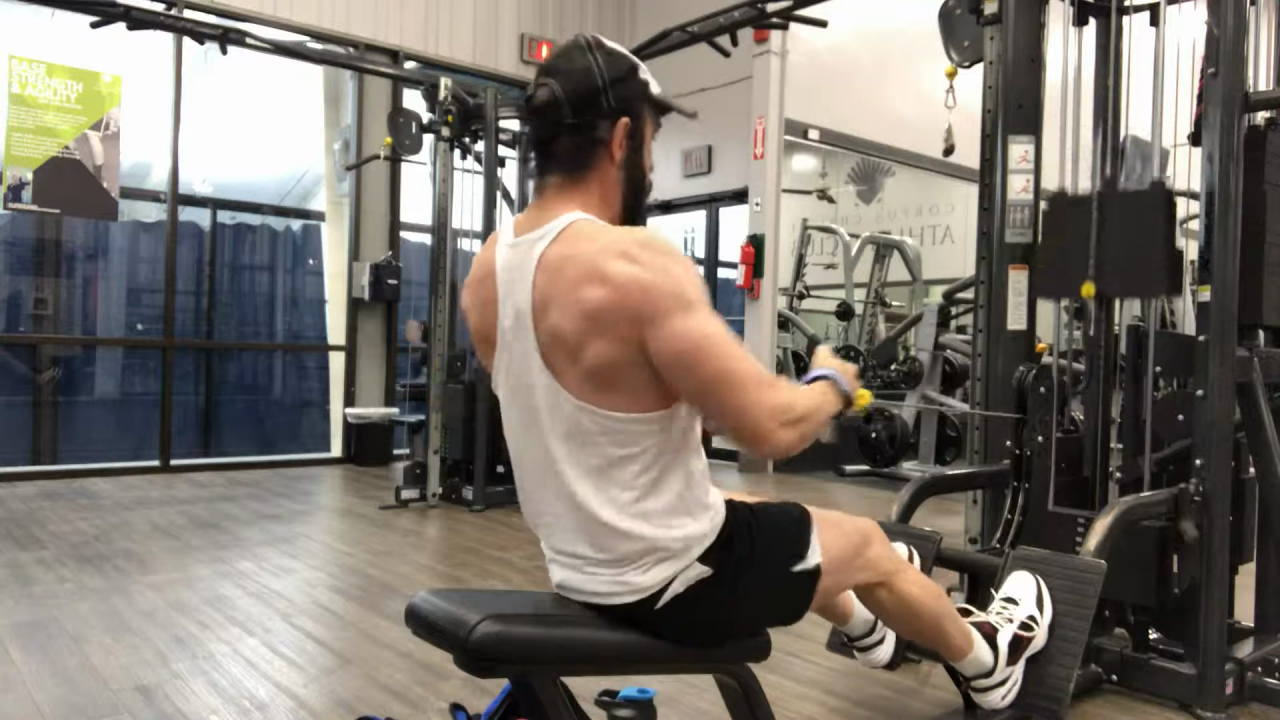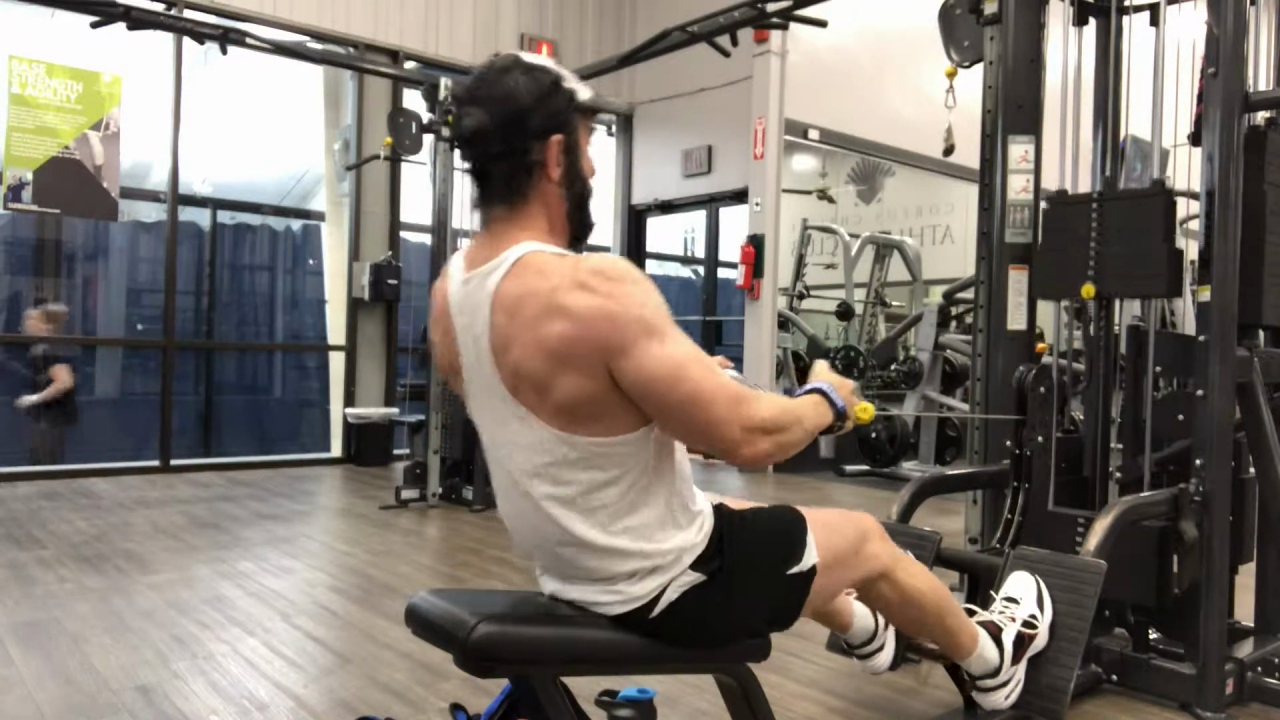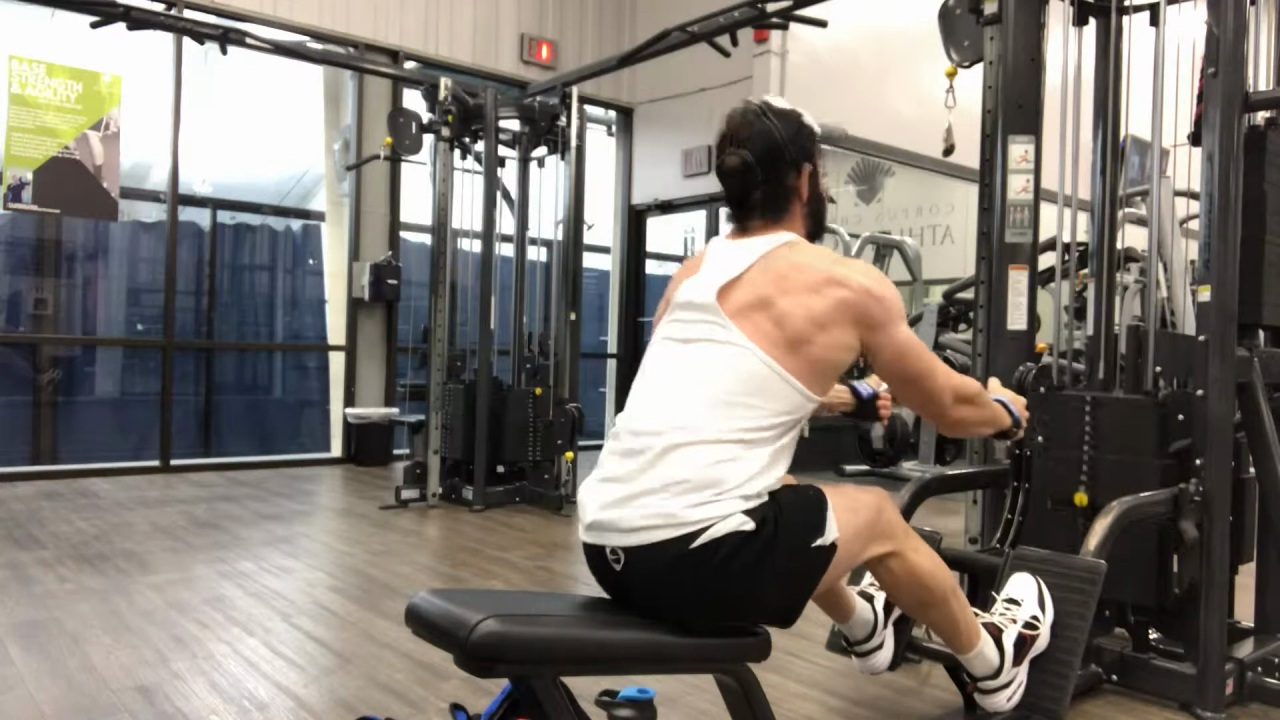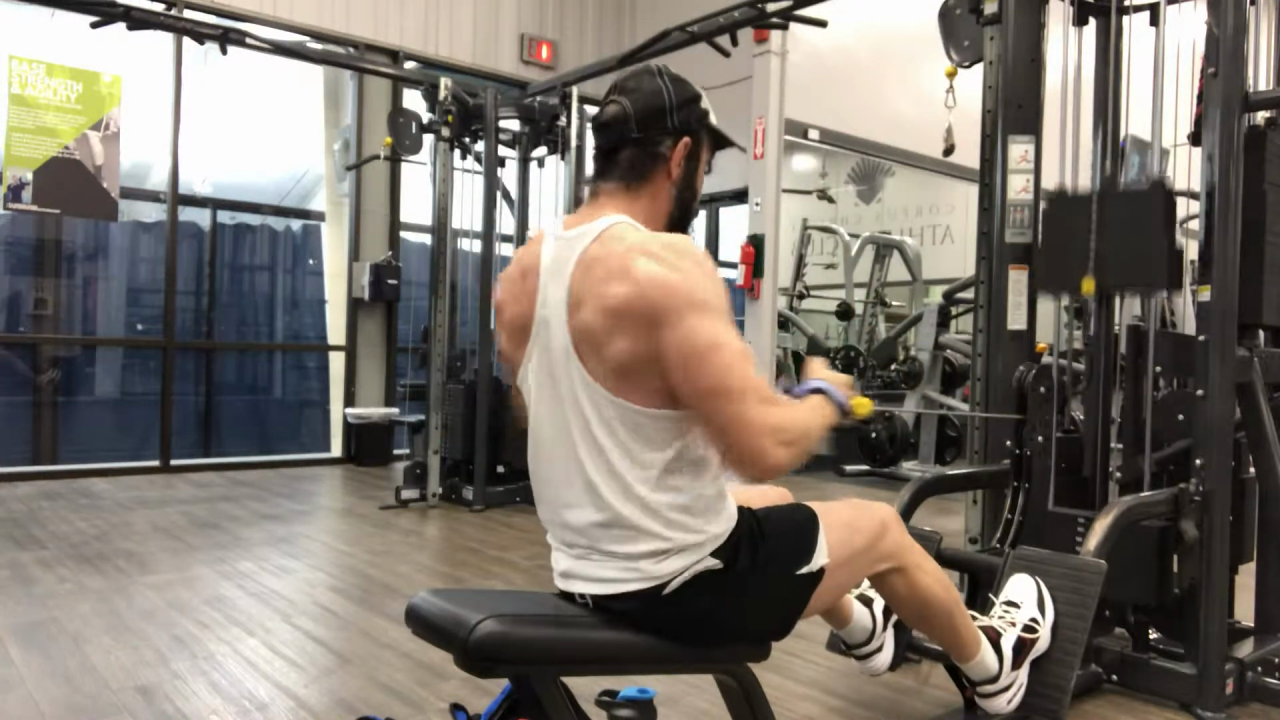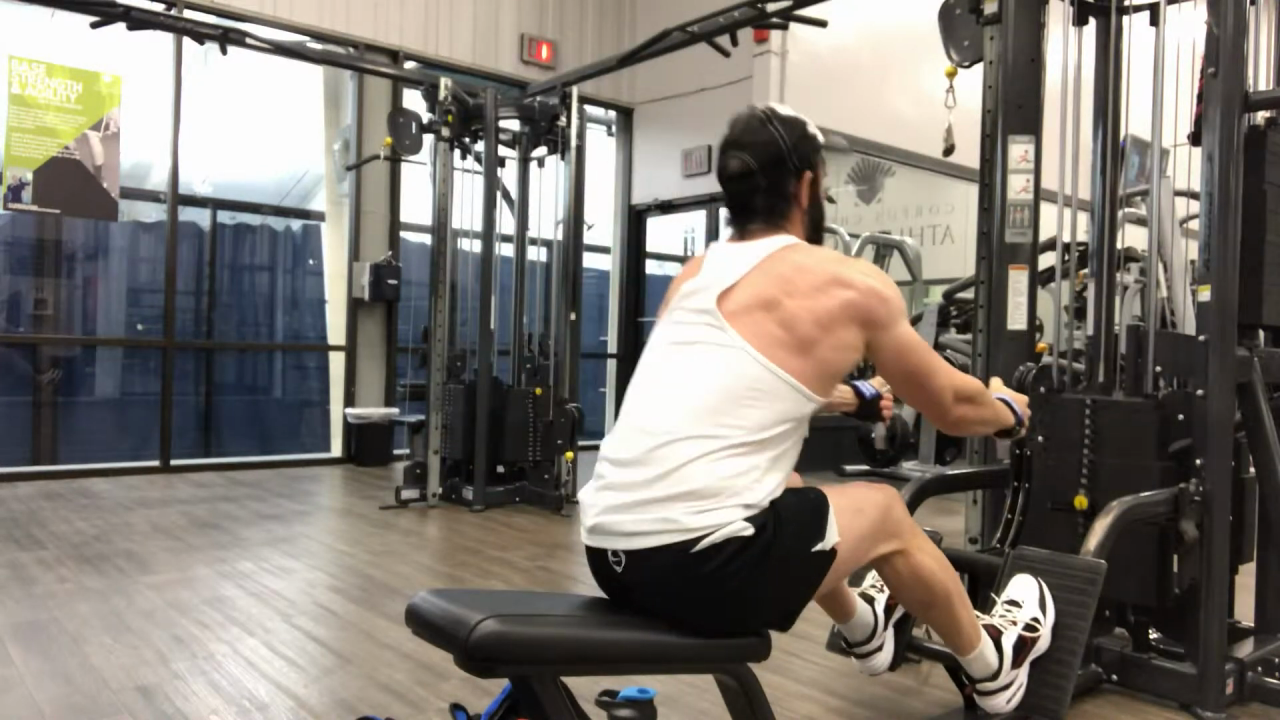
dt=1s
person 1, frame 1
left shoulder: (489, 266)
right shoulder: (632, 264)
right elbow: (776, 426)
right wrist: (833, 384)
left hip: (581, 570)
right hip: (670, 581)
left knee: (777, 519)
right knee: (865, 542)
left ankle: (865, 625)
right ankle: (987, 662)
person 1, frame 2
left shoulder: (452, 290)
right shoulder: (590, 292)
right elbow: (748, 435)
left wrist: (681, 375)
right wrist: (826, 400)
left hip: (578, 575)
right hip: (663, 588)
left knee: (760, 518)
right knee: (863, 538)
left ankle: (865, 629)
right ankle: (990, 660)
person 1, frame 3
left shoulder: (693, 270)
right shoulder: (848, 285)
right elbow: (949, 406)
left wrist: (853, 398)
right wrist: (1006, 411)
left hip: (607, 543)
right hip: (697, 554)
right knee: (877, 515)
left ankle: (866, 628)
right ankle: (993, 665)
person 1, frame 4
left shoulder: (523, 270)
right shoulder: (664, 267)
right elbow: (767, 451)
right wrist: (823, 396)
left hip: (587, 577)
right hip: (681, 584)
left knee: (774, 505)
right knee: (877, 526)
left ankle: (865, 629)
person 1, frame 5
left shoulder: (695, 272)
right shoulder: (849, 284)
right elbow: (951, 405)
left wrist: (859, 397)
right wrist: (1008, 410)
left hip: (608, 546)
right hip: (699, 561)
right knee: (884, 512)
left ankle: (866, 629)
right ankle: (992, 668)
